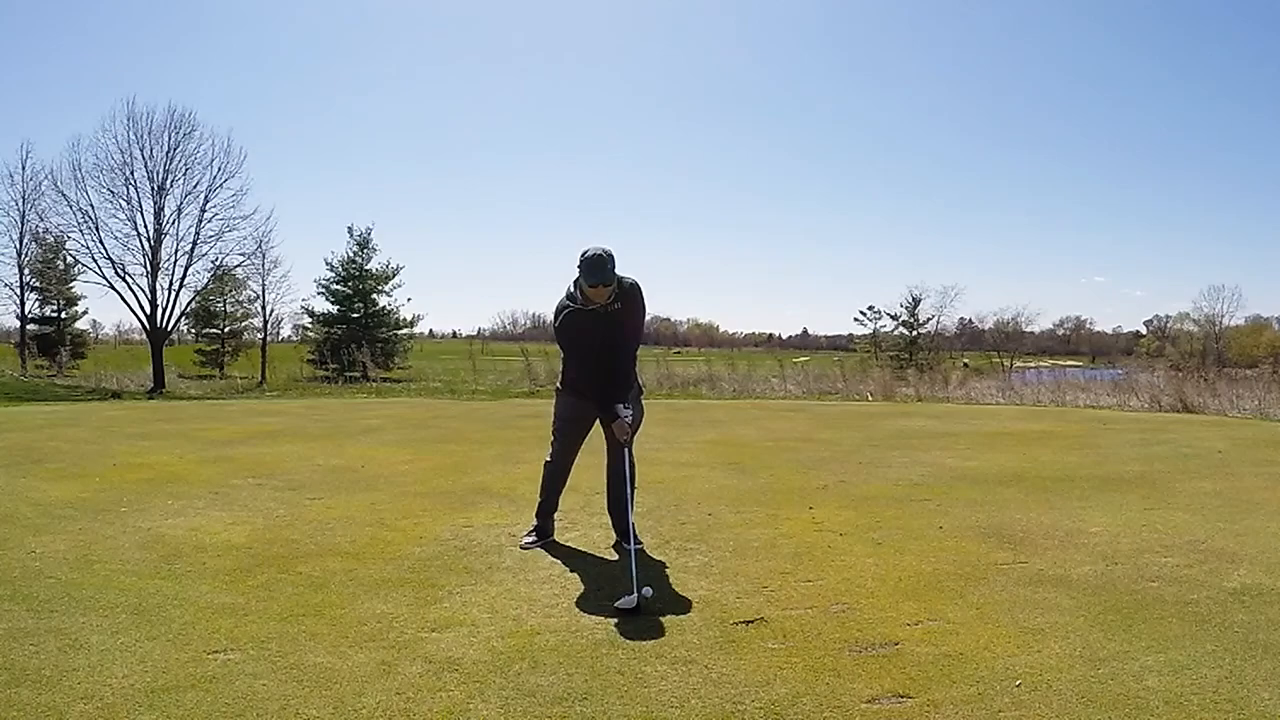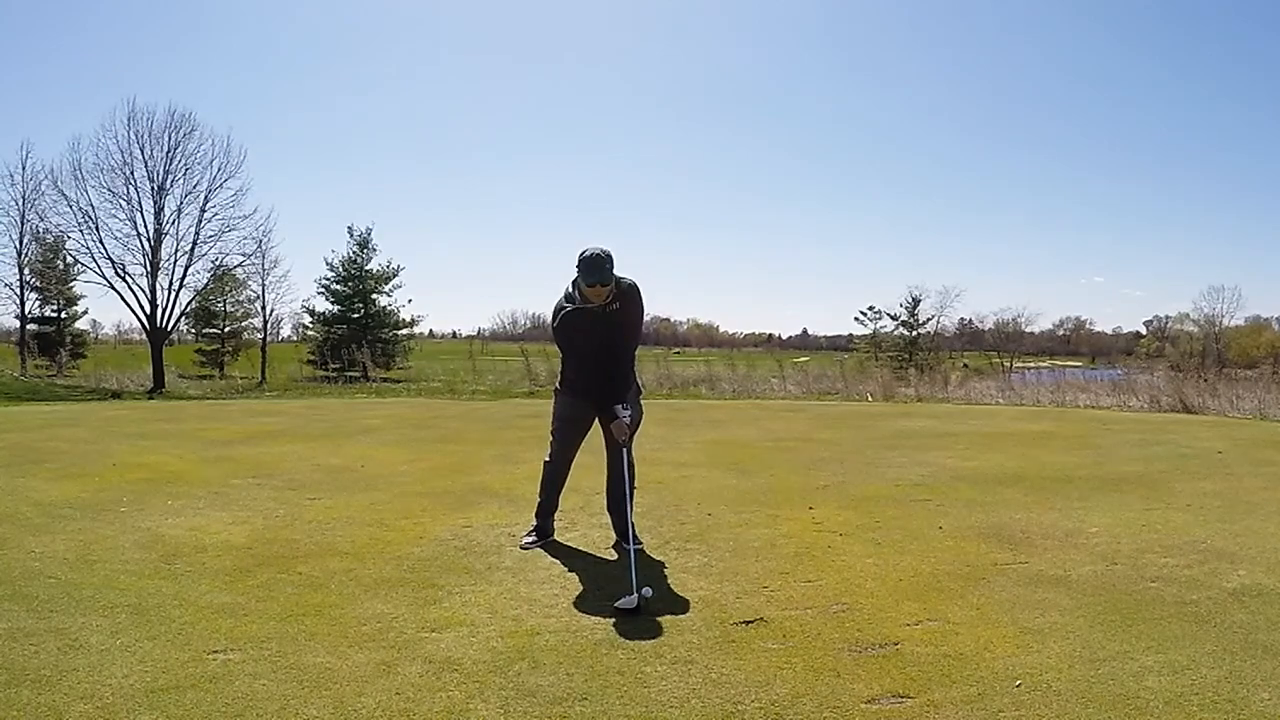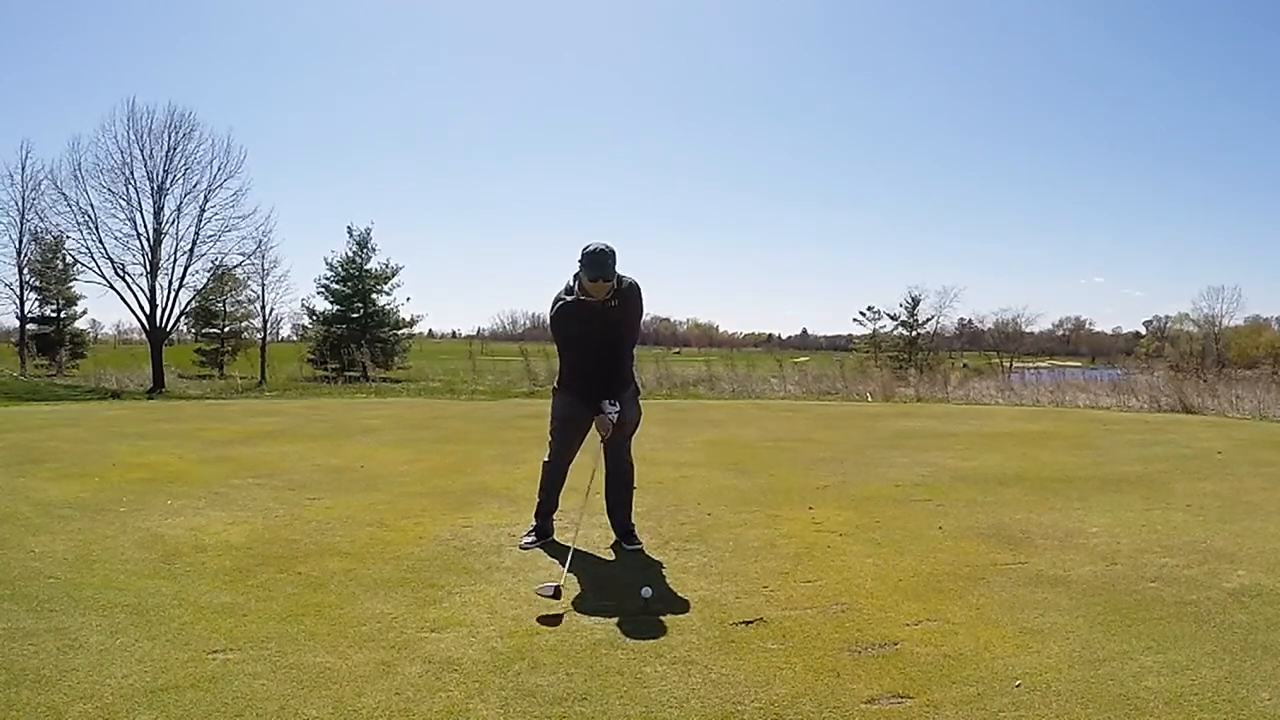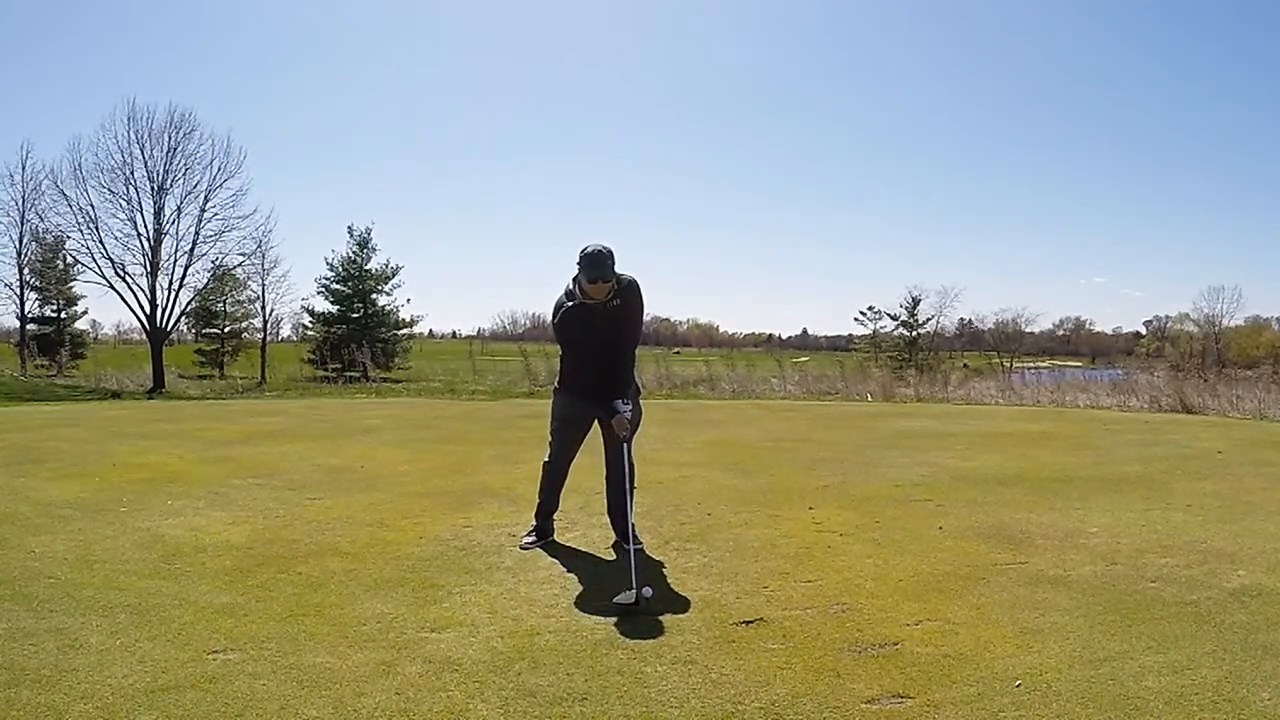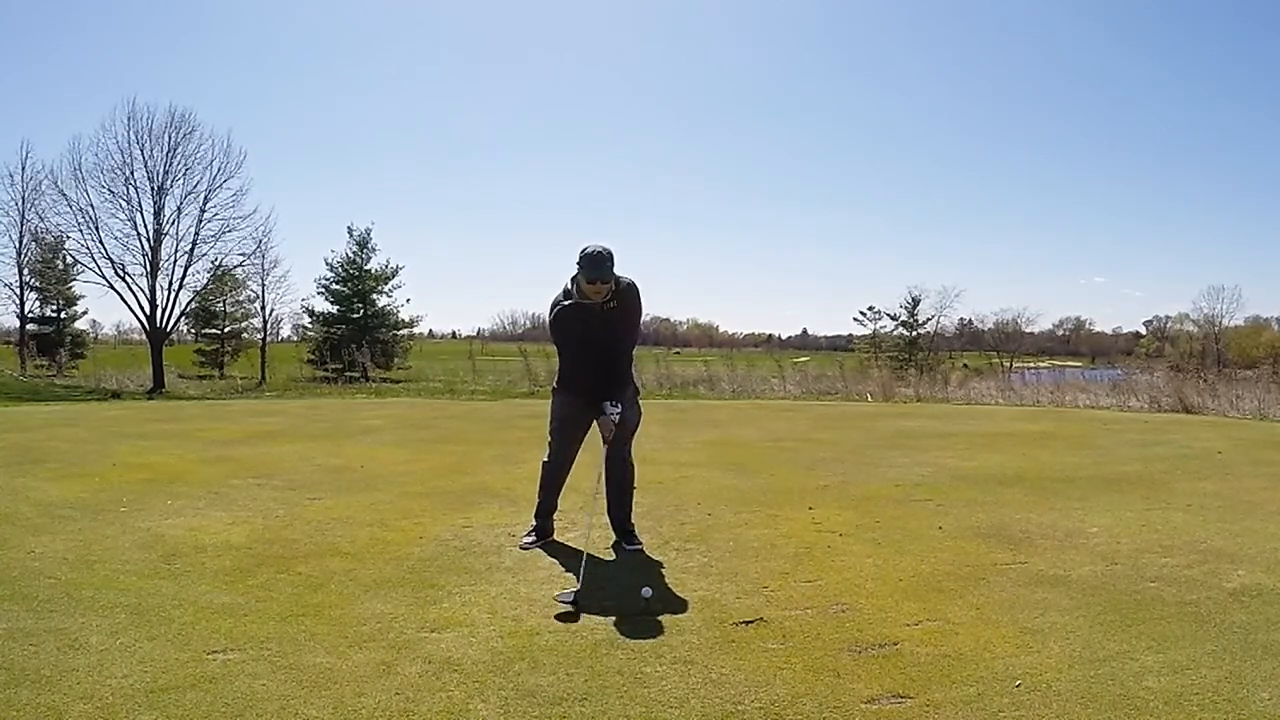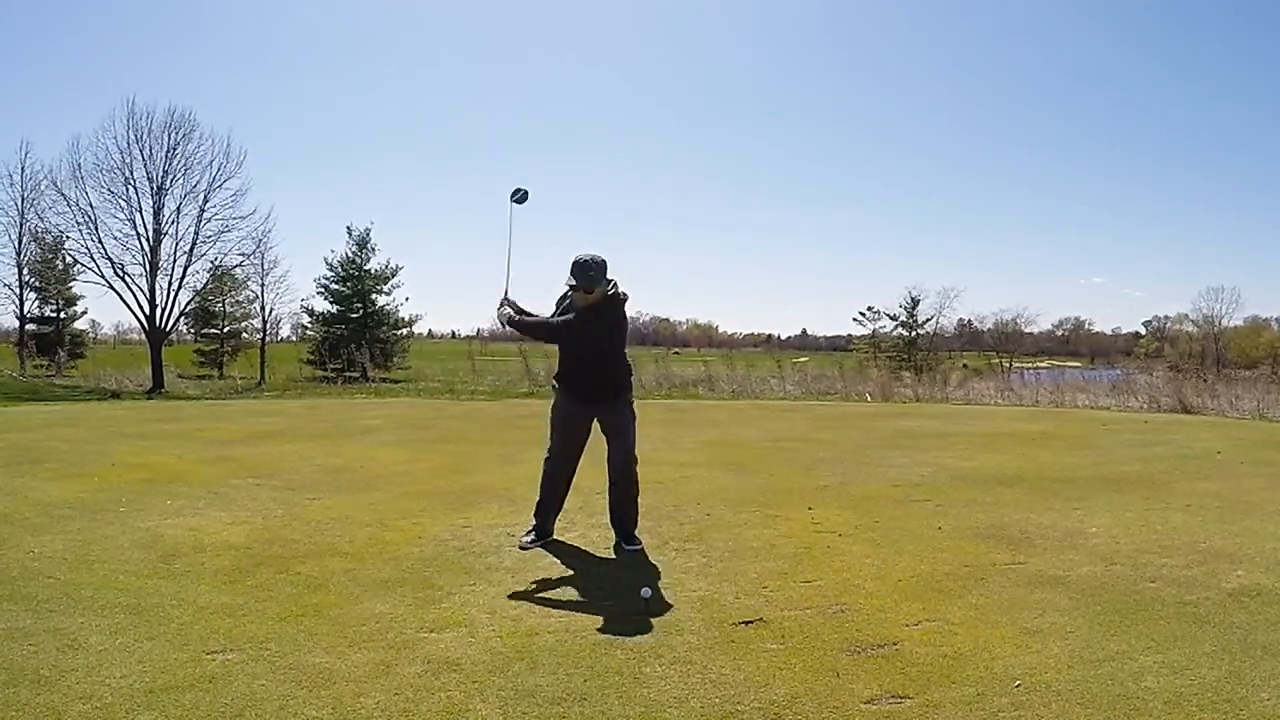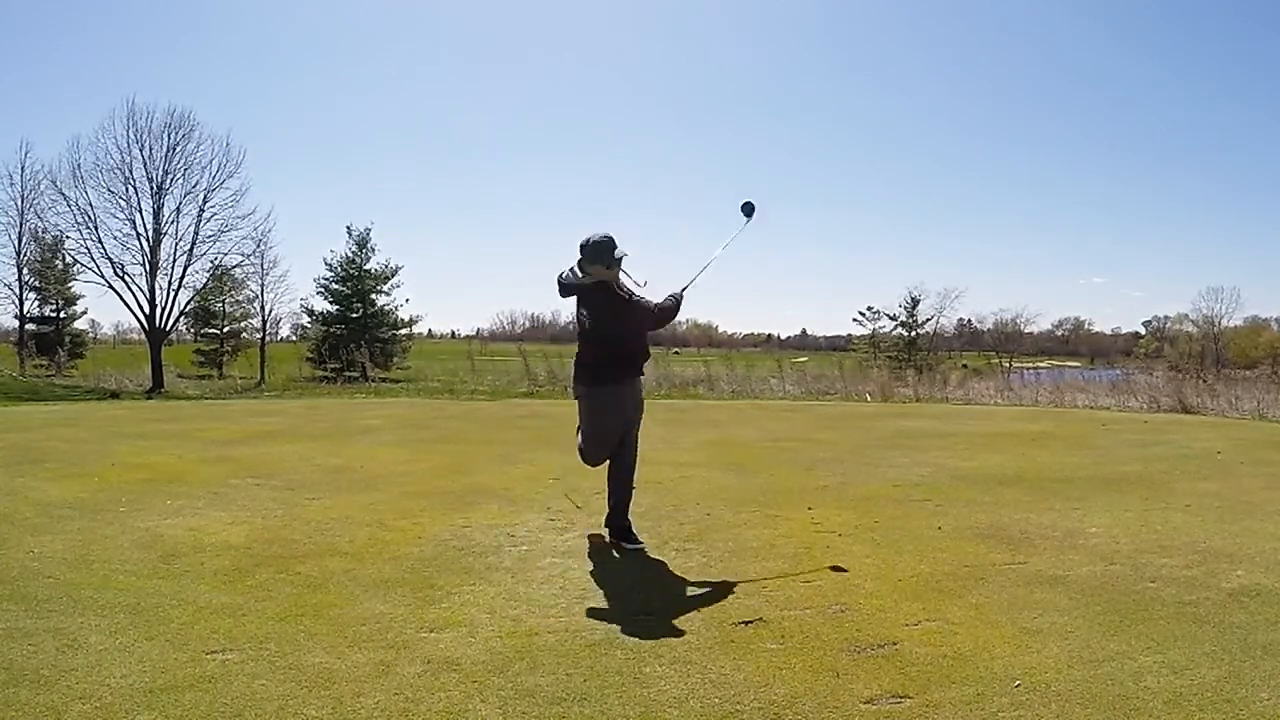
dt=0.7s
person 1, frame 1
left shoulder: (630, 292)
right shoulder: (567, 313)
left elbow: (630, 349)
right elbow: (584, 369)
left wrist: (623, 404)
right wrist: (611, 414)
left hip: (622, 390)
right hip: (578, 391)
left knee: (621, 458)
right knee: (560, 456)
left ankle: (623, 527)
right ankle: (543, 525)
person 1, frame 2
left shoulder: (628, 292)
right shoulder: (565, 314)
left elbow: (628, 350)
right elbow: (582, 369)
left wrist: (621, 404)
right wrist: (610, 414)
left hip: (621, 389)
right hip: (577, 391)
left knee: (621, 458)
right knee: (558, 456)
left ankle: (623, 527)
right ankle: (543, 525)
person 1, frame 3
left shoulder: (630, 292)
right shoulder: (563, 307)
left elbow: (625, 349)
right elbow: (574, 363)
left wrist: (613, 403)
right wrist: (597, 409)
left hip: (619, 391)
right hip: (575, 392)
left knee: (619, 458)
right knee: (557, 456)
left ankle: (623, 527)
right ankle: (542, 525)
person 1, frame 4
left shoulder: (629, 290)
right shoulder: (566, 311)
left elbow: (628, 347)
right elbow: (582, 366)
left wrist: (622, 401)
right wrist: (612, 410)
left hip: (621, 390)
right hip: (576, 392)
left knee: (620, 460)
right knee: (558, 457)
left ankle: (623, 528)
right ankle: (543, 525)
person 1, frame 5
left shoulder: (628, 293)
right shoulder: (563, 310)
left elbow: (623, 350)
right elbow: (574, 365)
left wrist: (613, 402)
right wrist: (595, 411)
left hip: (618, 391)
right hip: (573, 393)
left knee: (620, 460)
right knee: (557, 459)
left ankle: (623, 527)
right ankle: (542, 526)
person 1, frame 6
left shoulder: (609, 312)
right shoulder: (571, 300)
left elbow: (551, 329)
right elbow: (551, 329)
left wrist: (511, 318)
right wrist: (516, 310)
left hip: (613, 396)
right hip: (572, 394)
left knee: (622, 463)
right knee: (558, 460)
left ankle: (625, 530)
right ankle: (542, 526)
person 1, frame 7
left shoulder: (579, 282)
right shoulder: (594, 294)
right elbow: (651, 318)
right wrist: (675, 301)
left hip: (625, 382)
right hip: (599, 386)
left knee: (624, 457)
right knee: (595, 452)
left ankle: (619, 527)
